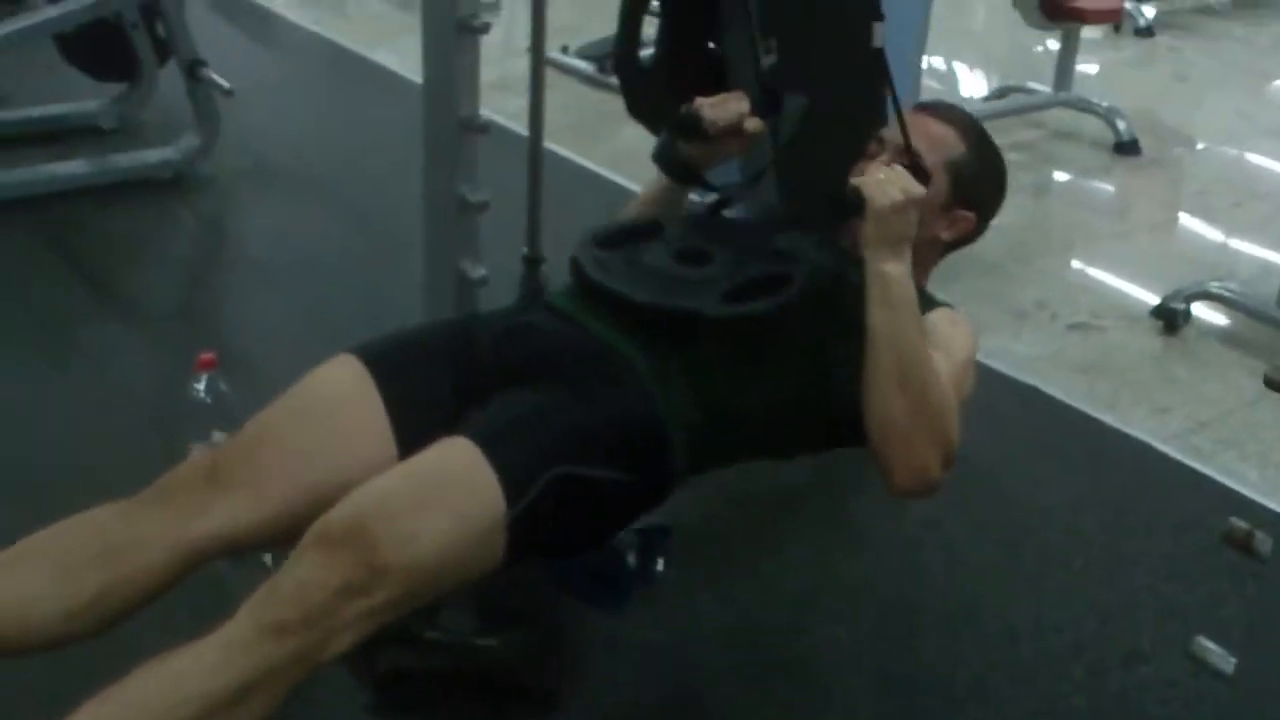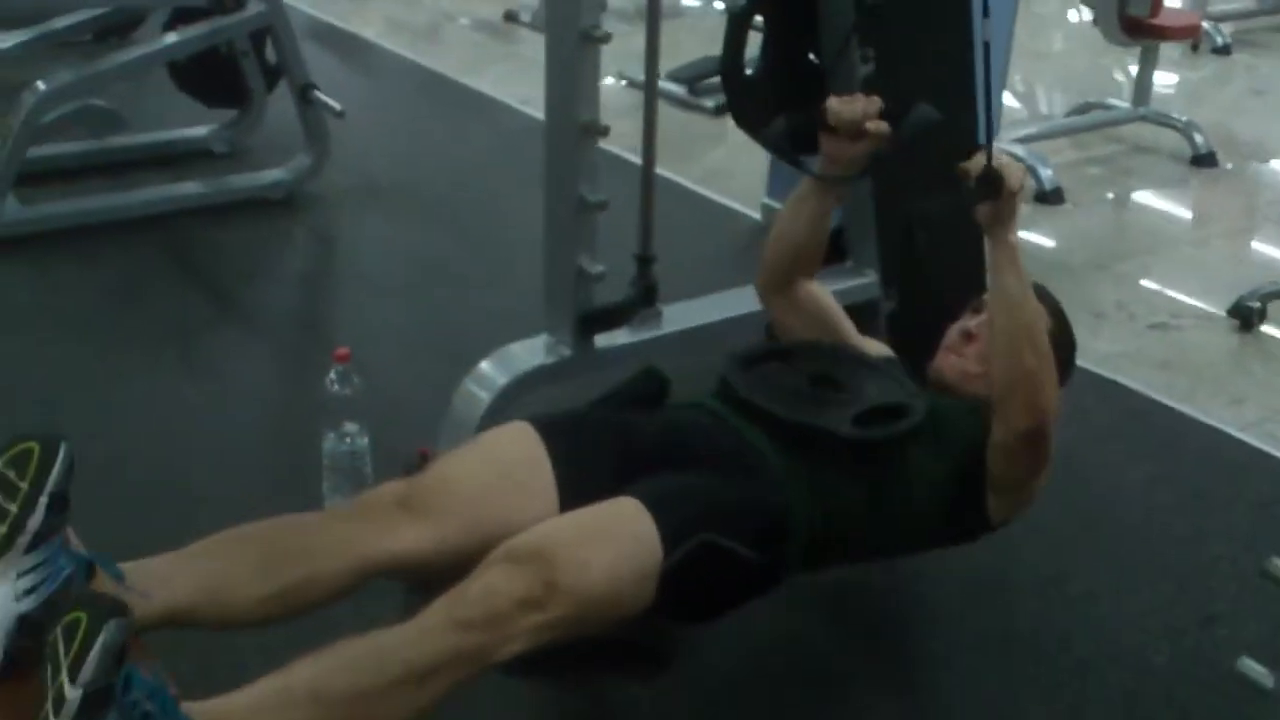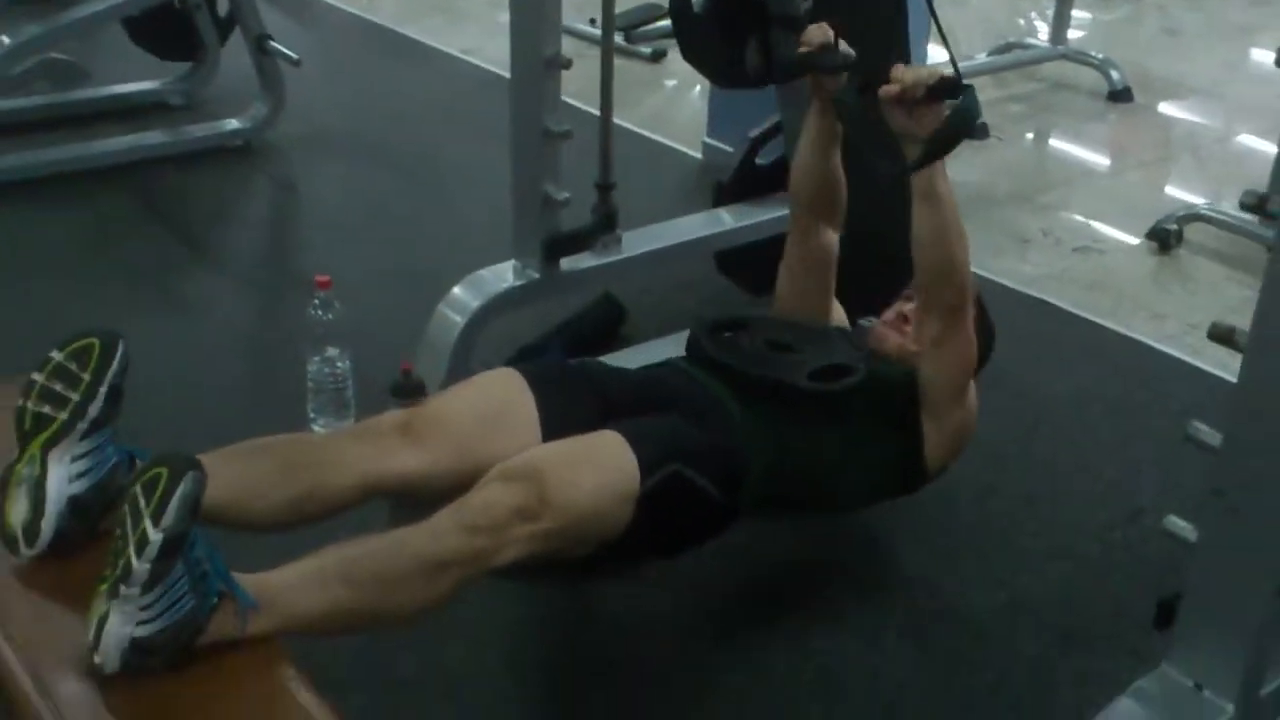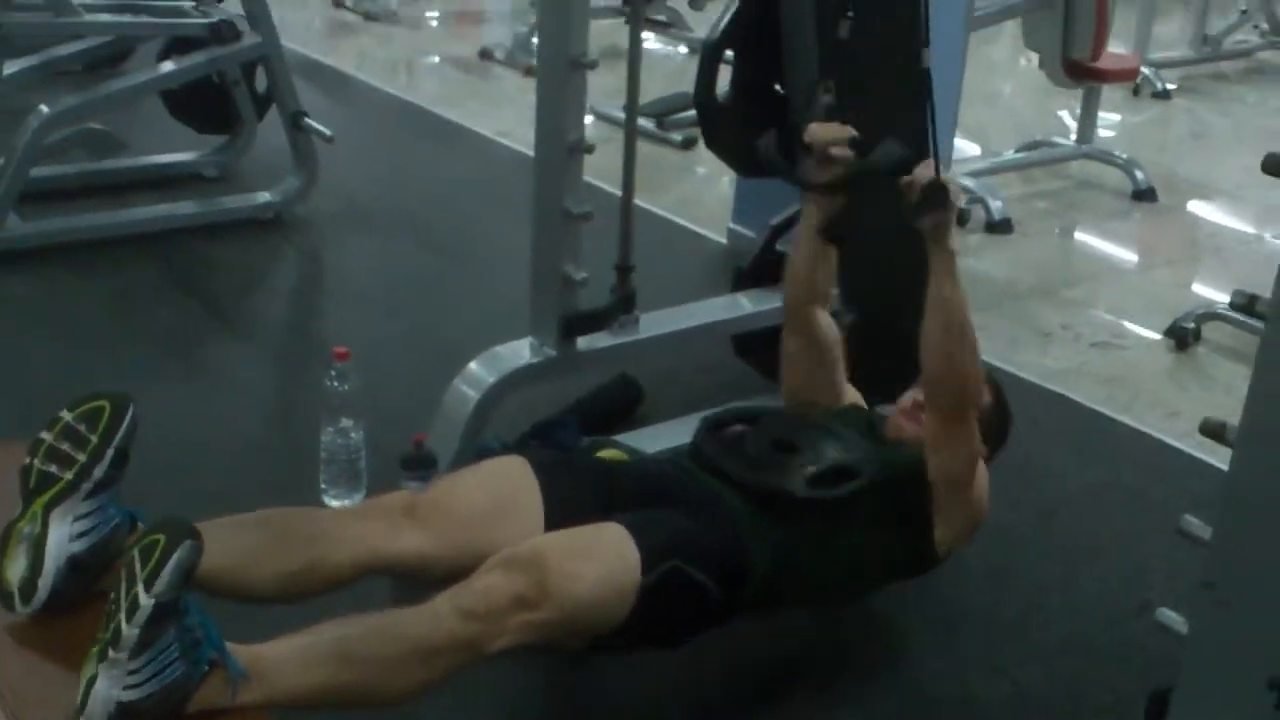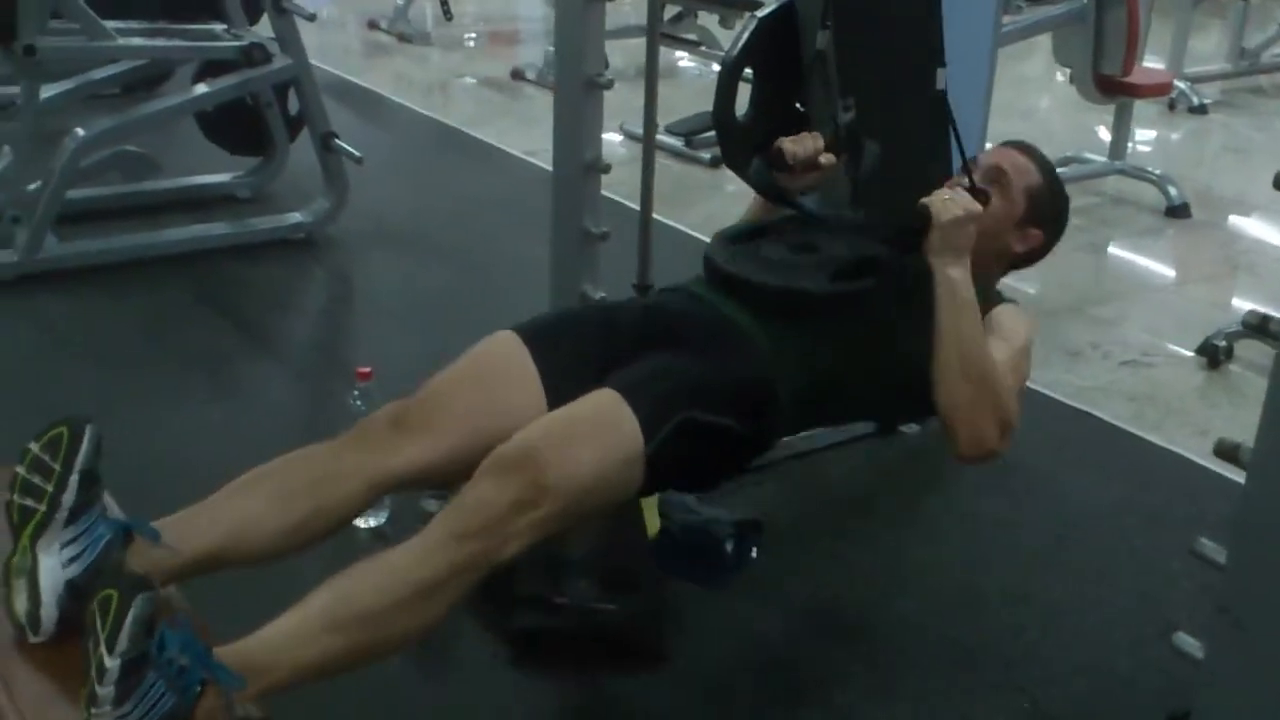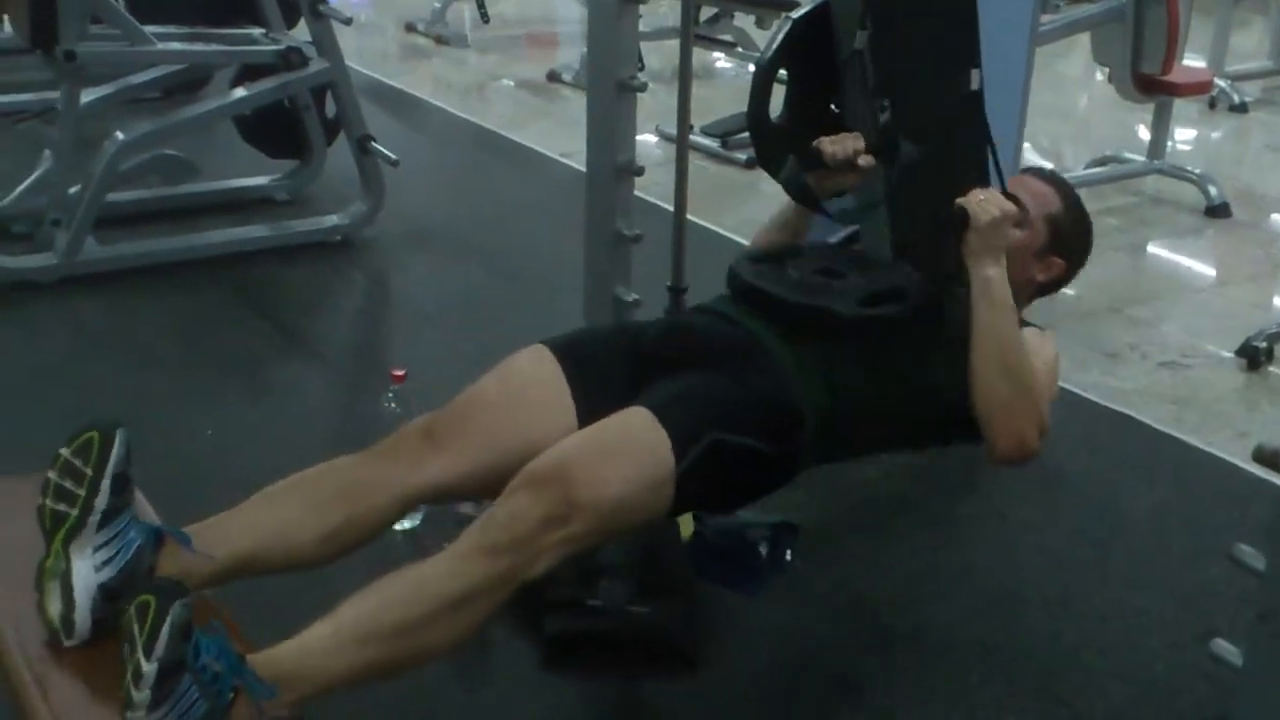
dt=0.5s
person 1, frame 1
left shoulder: (932, 336)
left elbow: (914, 468)
left wrist: (890, 262)
right wrist: (691, 163)
left hip: (629, 417)
left knee: (336, 575)
right knee: (204, 494)
person 1, frame 2
left shoulder: (994, 459)
right shoulder: (880, 372)
left elbow: (1028, 415)
right elbow: (778, 280)
left wrist: (1000, 240)
right wrist: (833, 168)
left hip: (755, 502)
right hip: (669, 432)
left knee: (512, 595)
right knee: (402, 514)
person 1, frame 3
left shoulder: (932, 417)
right shoulder: (829, 340)
left elbow: (947, 307)
right elbow: (814, 226)
left wrist: (921, 151)
right wrist: (823, 105)
left hip: (717, 452)
right hip: (641, 386)
left knee: (509, 506)
right knee: (401, 438)
left ankle: (211, 614)
right ankle: (106, 484)
person 1, frame 4
left shoulder: (946, 502)
right shoulder: (845, 421)
left elbow: (956, 397)
right elbow: (806, 318)
left wrist: (938, 244)
right wrist: (825, 196)
left hip: (724, 544)
right hip: (651, 479)
left knee: (510, 595)
right knee: (404, 521)
right ankle: (102, 547)
person 1, frame 5
left shoulder: (998, 324)
left elbow: (978, 433)
left wrist: (953, 270)
right wrist: (779, 188)
left hip: (731, 378)
right hip: (662, 315)
left knee: (501, 505)
right knee: (394, 437)
right ankle: (114, 558)
person 1, frame 6
left shoulder: (1022, 345)
left elbow: (1015, 437)
left wrist: (985, 267)
right wrist: (814, 191)
left hip: (760, 399)
right hip: (690, 334)
left knee: (532, 518)
right knee: (427, 448)
right ankle: (148, 561)
